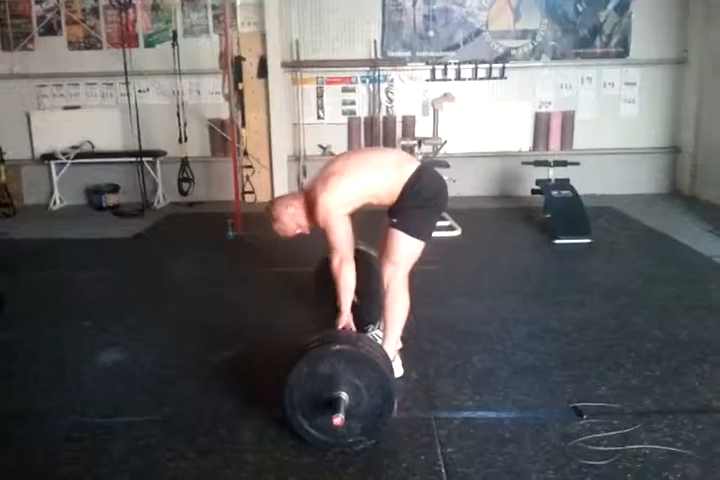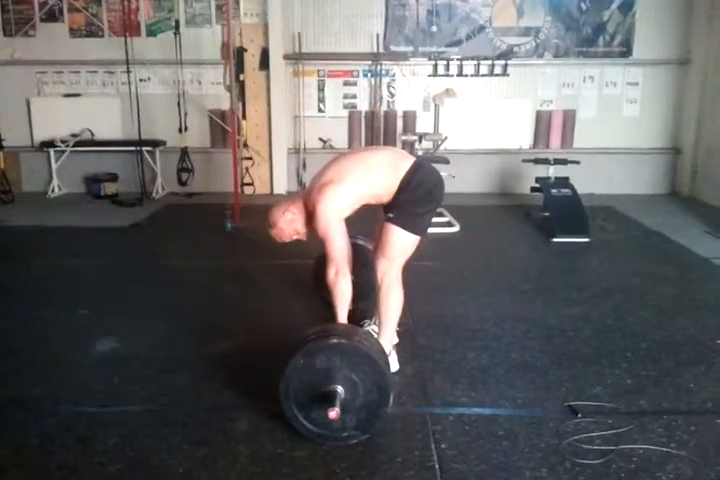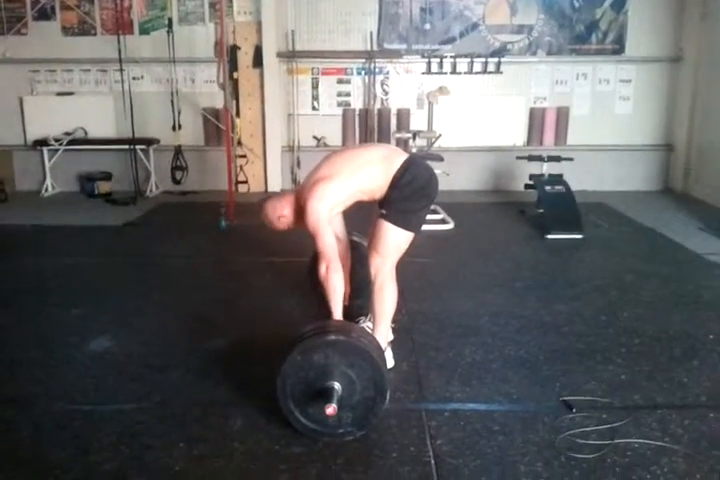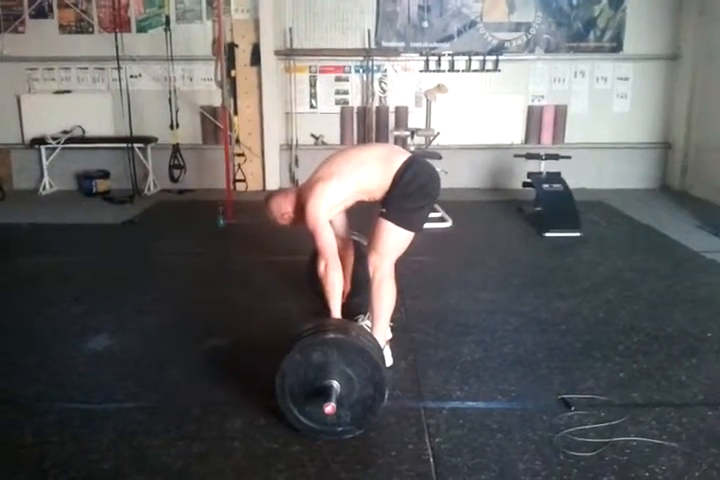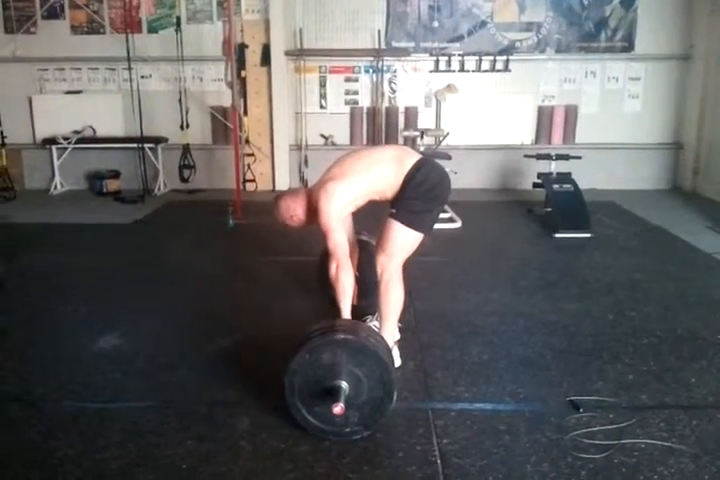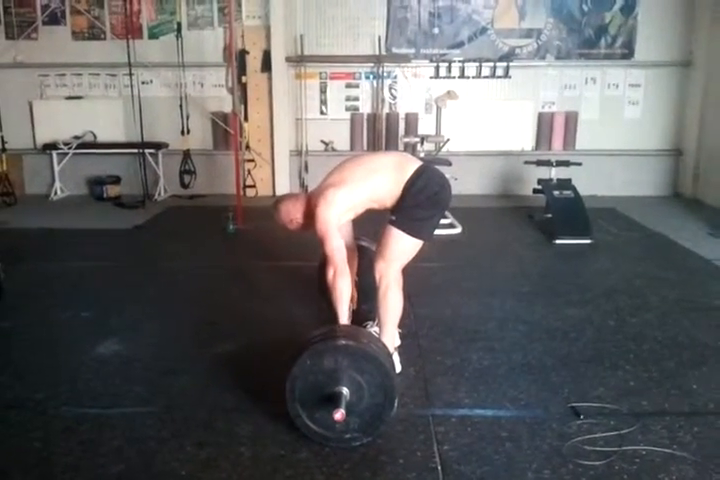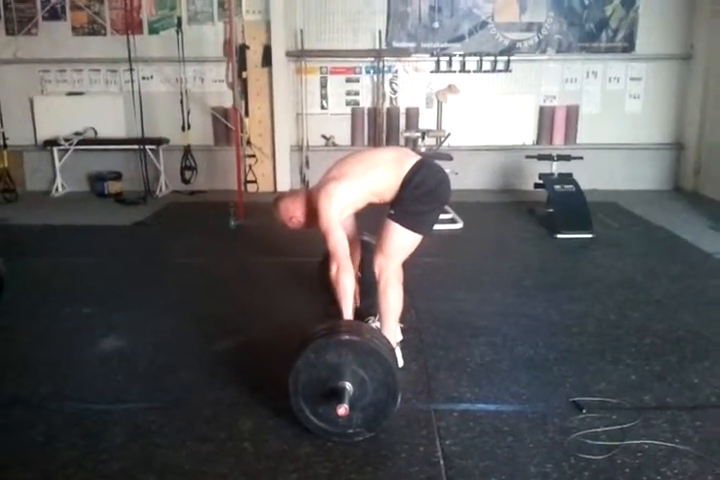
dt=0.7s
person 1, frame 1
left shoulder: (322, 203)
right shoulder: (320, 190)
left elbow: (342, 260)
right elbow: (344, 235)
left wrist: (344, 311)
right wrist: (346, 288)
left hip: (422, 191)
right hip: (415, 182)
left knee: (393, 274)
right knee: (388, 264)
left ankle: (388, 358)
right ankle: (388, 332)
person 1, frame 2
left shoulder: (322, 209)
right shoulder: (316, 194)
left elbow: (338, 271)
right elbow: (342, 244)
left wrist: (341, 325)
right wrist: (346, 294)
left hip: (419, 186)
right hip: (412, 177)
left knee: (386, 269)
right knee: (382, 257)
left ankle: (384, 352)
right ankle: (384, 327)
person 1, frame 3
left shoulder: (313, 206)
right shoulder: (315, 192)
left elbow: (330, 265)
right elbow: (340, 239)
left wrist: (337, 320)
right wrist: (346, 286)
left hip: (412, 182)
right hip: (408, 171)
left knee: (380, 265)
right knee: (377, 255)
left ankle: (379, 348)
right ankle: (379, 324)
person 1, frame 4
left shoulder: (313, 205)
right shoulder: (321, 193)
left elbow: (329, 264)
right elbow: (343, 240)
left wrist: (335, 319)
right wrist: (346, 283)
left hip: (413, 182)
right hip: (412, 172)
left knee: (379, 264)
right knee: (378, 258)
left ankle: (378, 347)
right ankle: (377, 323)
person 1, frame 5
left shoulder: (325, 204)
right shoulder: (329, 192)
left elbow: (340, 263)
right elbow: (349, 243)
left wrist: (346, 320)
right wrist: (352, 283)
left hip: (424, 184)
right hip: (423, 173)
left knee: (386, 264)
right knee: (387, 258)
left ankle: (386, 348)
right ankle: (385, 324)
person 1, frame 6
left shoulder: (323, 211)
right shoulder: (328, 197)
left elbow: (337, 270)
right elbow: (348, 247)
left wrist: (343, 327)
right wrist: (351, 287)
left hip: (424, 190)
right hip: (422, 179)
left knee: (385, 271)
right knee: (387, 265)
right ankle: (386, 329)
person 1, frame 7
left shoulder: (324, 205)
right shoulder: (328, 192)
left elbow: (341, 265)
right elbow: (352, 242)
right wrist: (353, 281)
left hip: (423, 185)
right hip: (423, 174)
left knee: (384, 265)
right knee: (388, 259)
right ankle: (389, 325)
